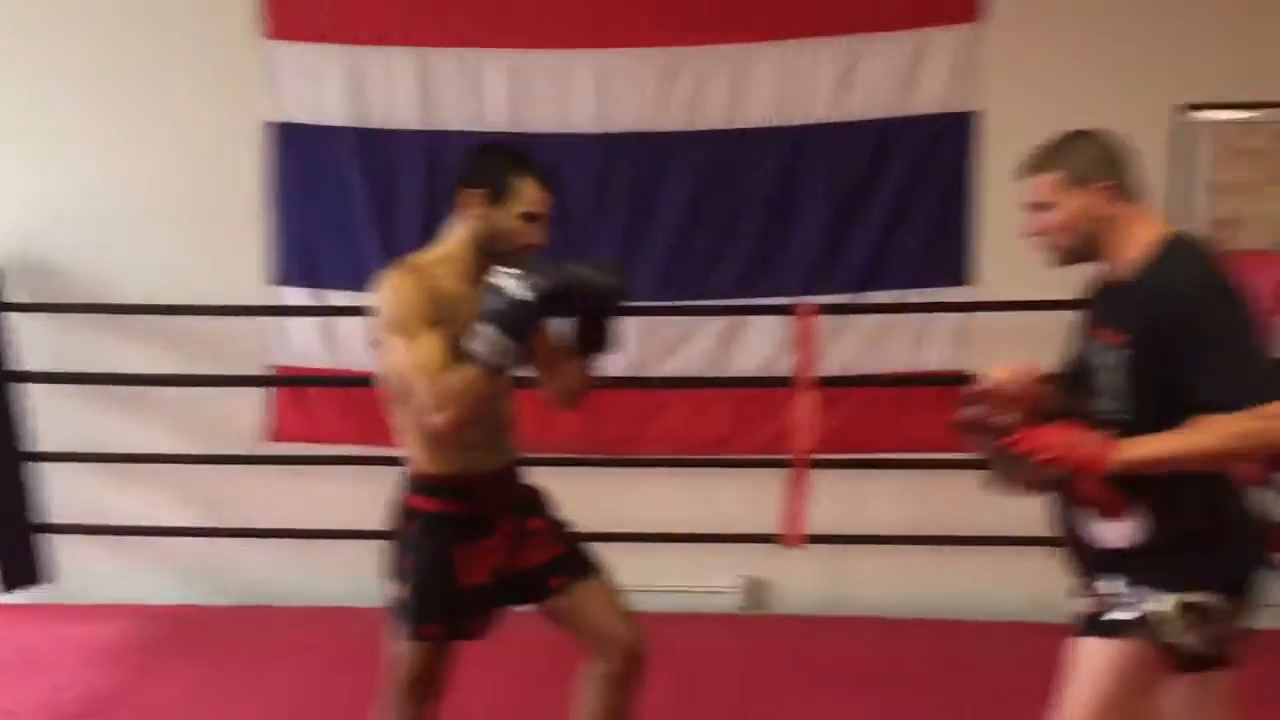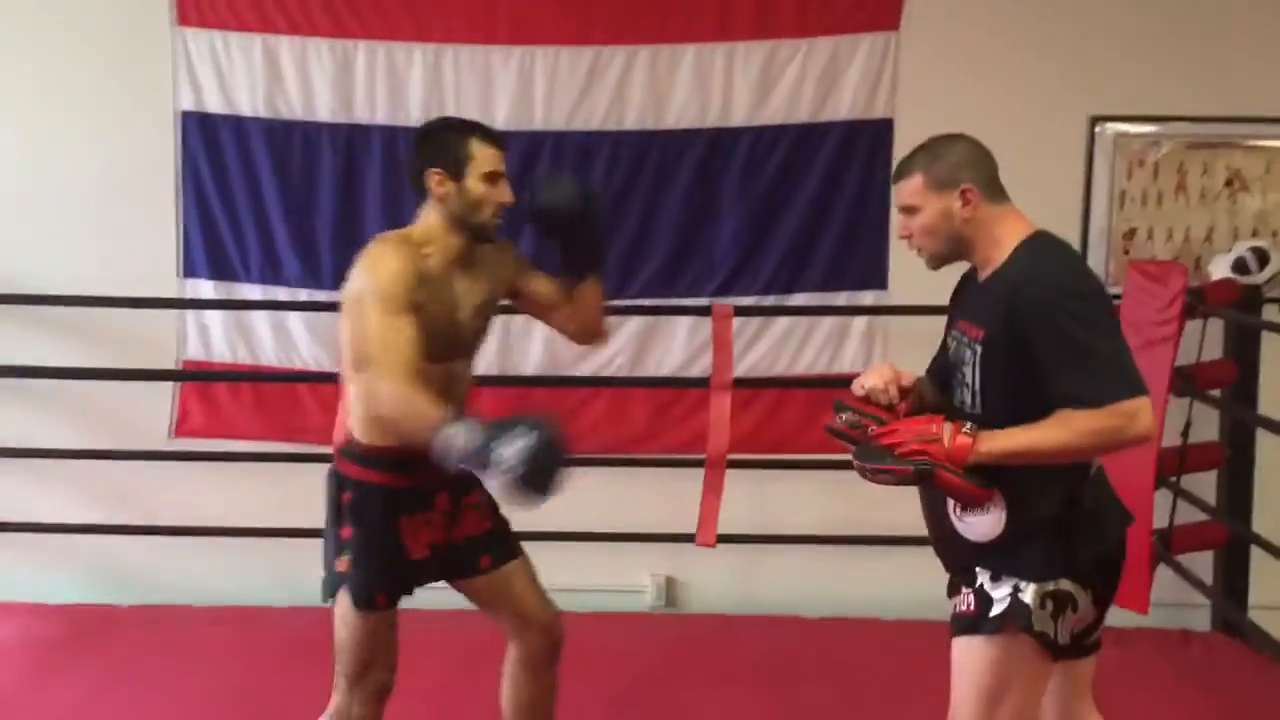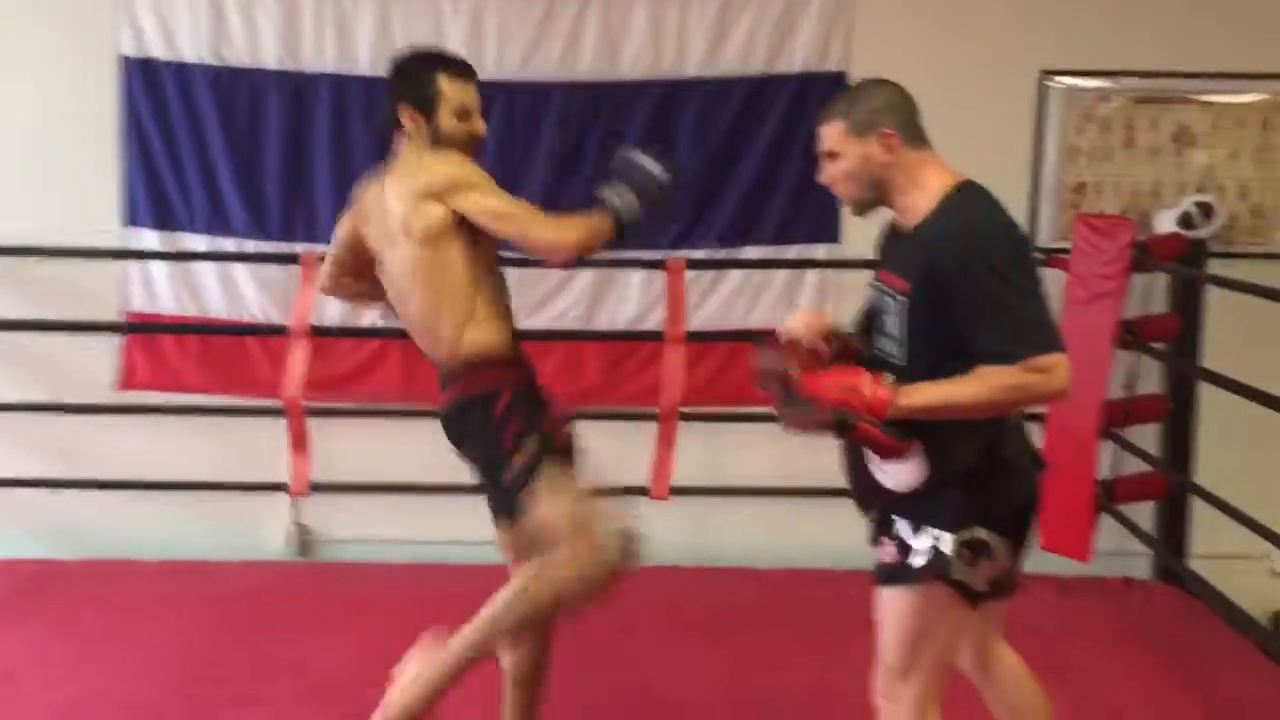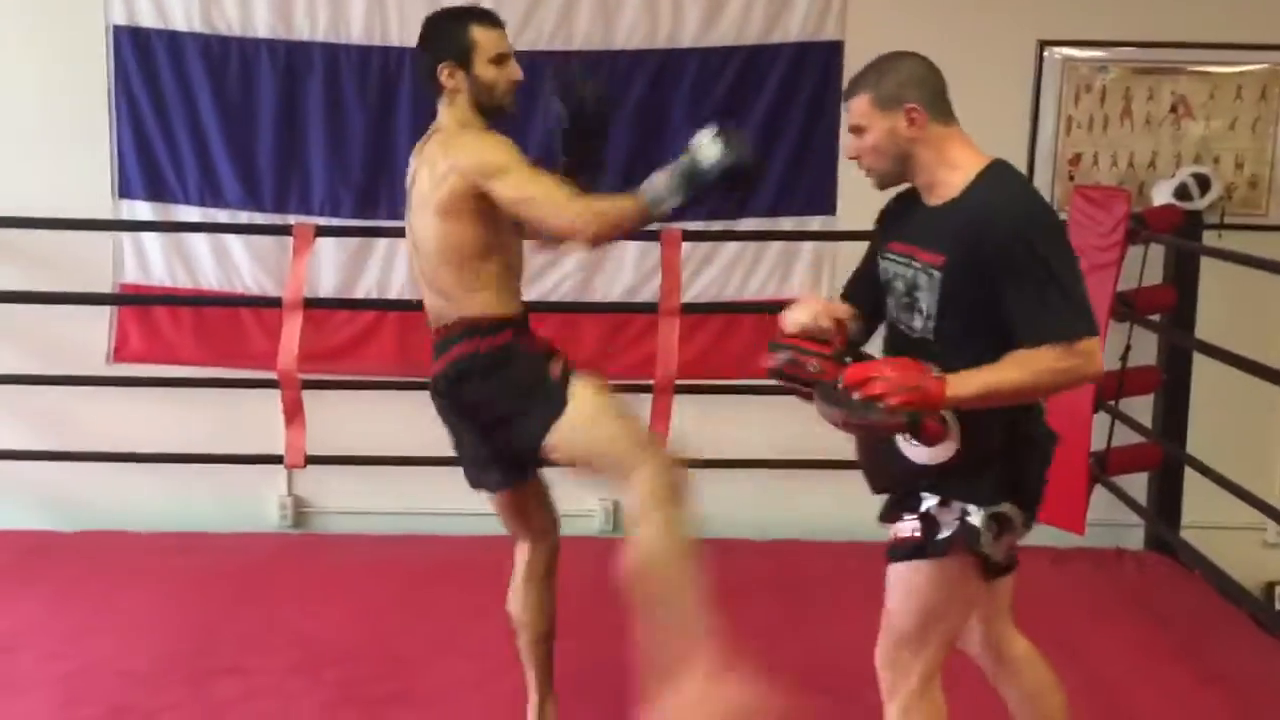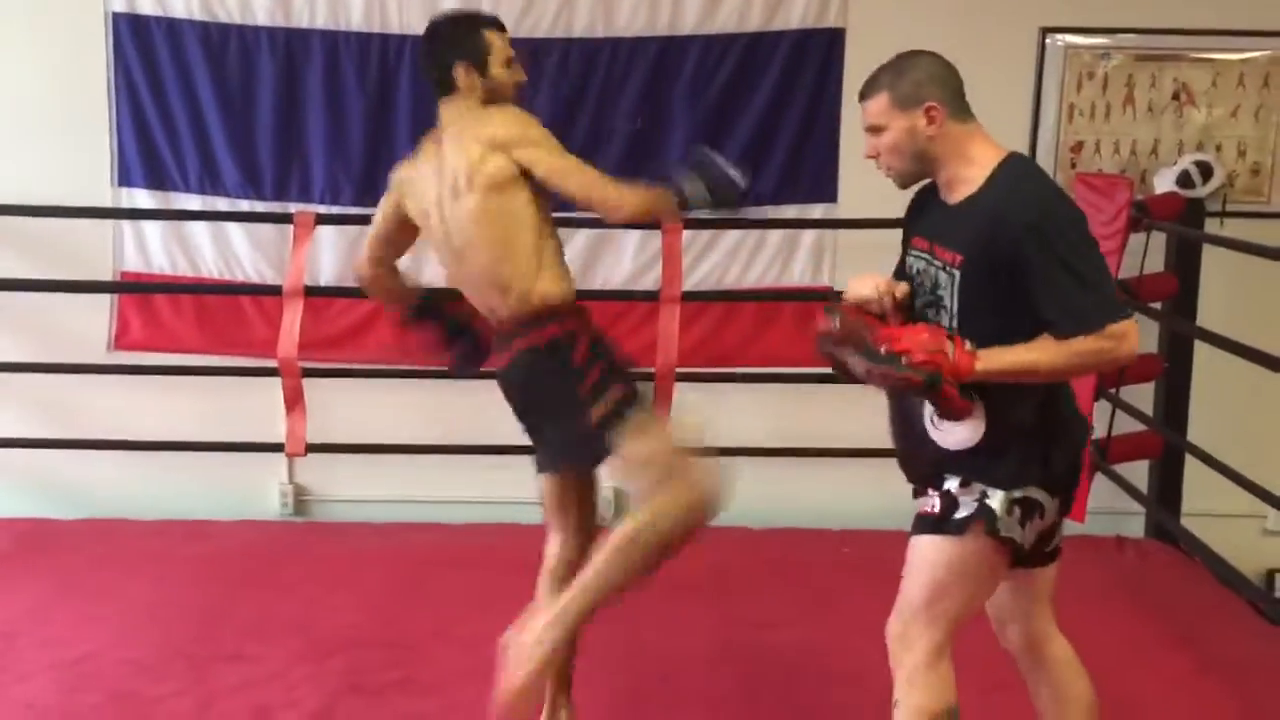
dt=0.3s
person 1, frame 1
left shoulder: (505, 282)
right shoulder: (405, 288)
left elbow: (564, 389)
right elbow: (440, 415)
left wrist: (583, 330)
right wrist: (499, 331)
left hip: (512, 502)
right hip: (440, 517)
left knee: (620, 647)
person 1, frame 2
left shoulder: (494, 260)
right shoulder: (389, 264)
left elbow: (589, 328)
right elbow: (385, 396)
left wrist: (580, 248)
right wrist: (477, 443)
left hip: (446, 481)
right hip: (374, 486)
left knee: (539, 628)
person 1, frame 3
left shoulder: (373, 193)
right shoulder: (442, 174)
left elbow: (336, 281)
right elbow: (559, 243)
right wrist: (623, 201)
left hip: (477, 397)
right hip: (493, 395)
left knee: (541, 580)
right knee: (599, 552)
right ankle: (448, 660)
person 1, frame 4
left shoulder: (431, 152)
right shoulder: (478, 150)
left elbow: (515, 225)
right elbow: (584, 224)
right wrist: (678, 179)
left hip: (463, 365)
right hip: (488, 358)
left knee: (538, 540)
right knee: (654, 468)
person 1, frame 5
left shoulder: (412, 171)
right shoulder: (506, 130)
left elbow: (372, 271)
right elbow: (614, 202)
left wrist: (432, 315)
right wrist: (691, 194)
left hip: (529, 359)
right hip: (559, 353)
left knee: (573, 536)
right knee: (688, 492)
right ankle: (551, 630)
person 2, frame 1
left shoulder: (1186, 286)
right shoulder: (1113, 291)
right elbow: (1091, 408)
left wrist: (1107, 454)
right wrist: (1030, 397)
left hip: (1176, 564)
right hip: (1139, 558)
person 2, frame 2
left shoulder: (1050, 283)
right shoulder: (978, 285)
left elbow: (1128, 418)
right elbow: (961, 394)
left wrist: (970, 444)
right wrist: (907, 392)
left hip: (1043, 550)
right hip: (1012, 542)
person 2, frame 3
left shoulder: (972, 234)
right shoulder: (905, 234)
left elbow: (1043, 373)
left wrist: (888, 398)
right wrist: (832, 341)
left hip: (958, 495)
right hip: (930, 489)
right knee: (982, 651)
person 2, frame 4
left shoulder: (1009, 216)
right shoulder: (901, 214)
left elbow: (1078, 355)
right elbow: (862, 311)
left wrist: (940, 387)
right wrist: (821, 316)
left hip: (977, 473)
right hip: (931, 470)
left knee: (905, 666)
right knee: (992, 637)
person 2, frame 5
left shoulder: (1031, 209)
right shoulder: (928, 205)
left elbow: (1115, 338)
left wrist: (968, 361)
right wrist: (880, 300)
left hip: (1008, 461)
right hip: (963, 455)
left knee: (915, 639)
right knee: (1028, 633)
